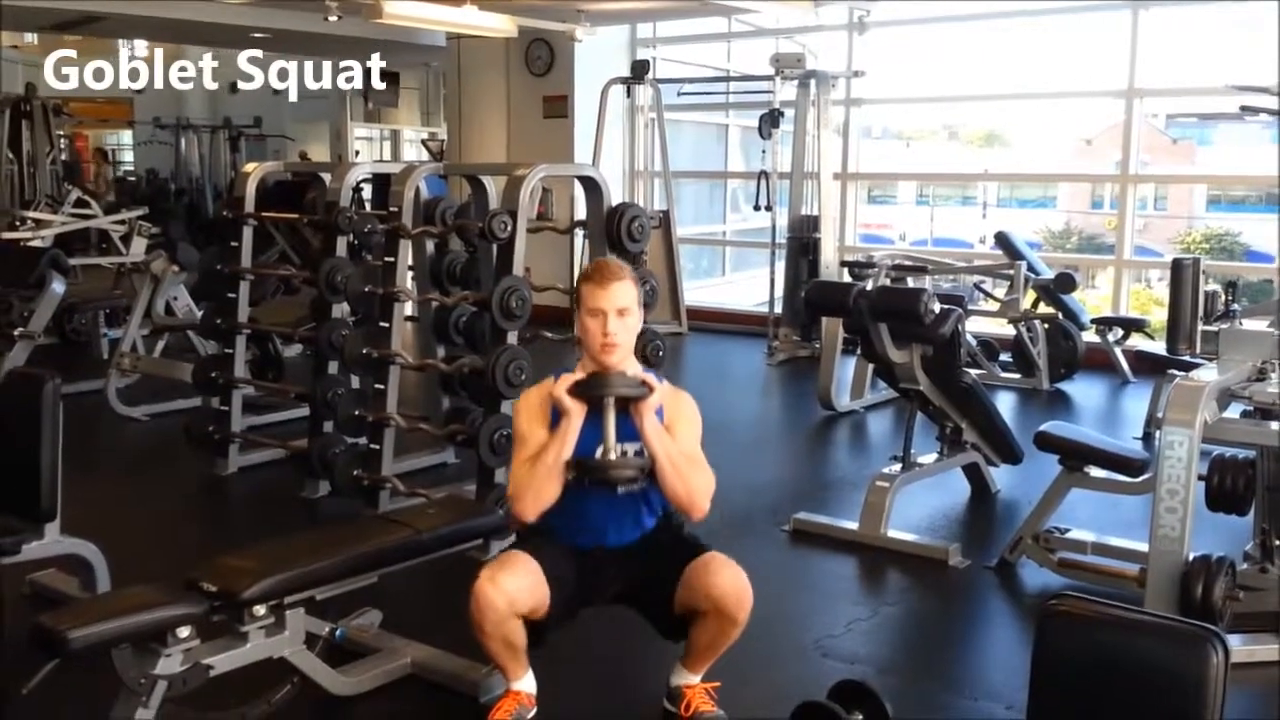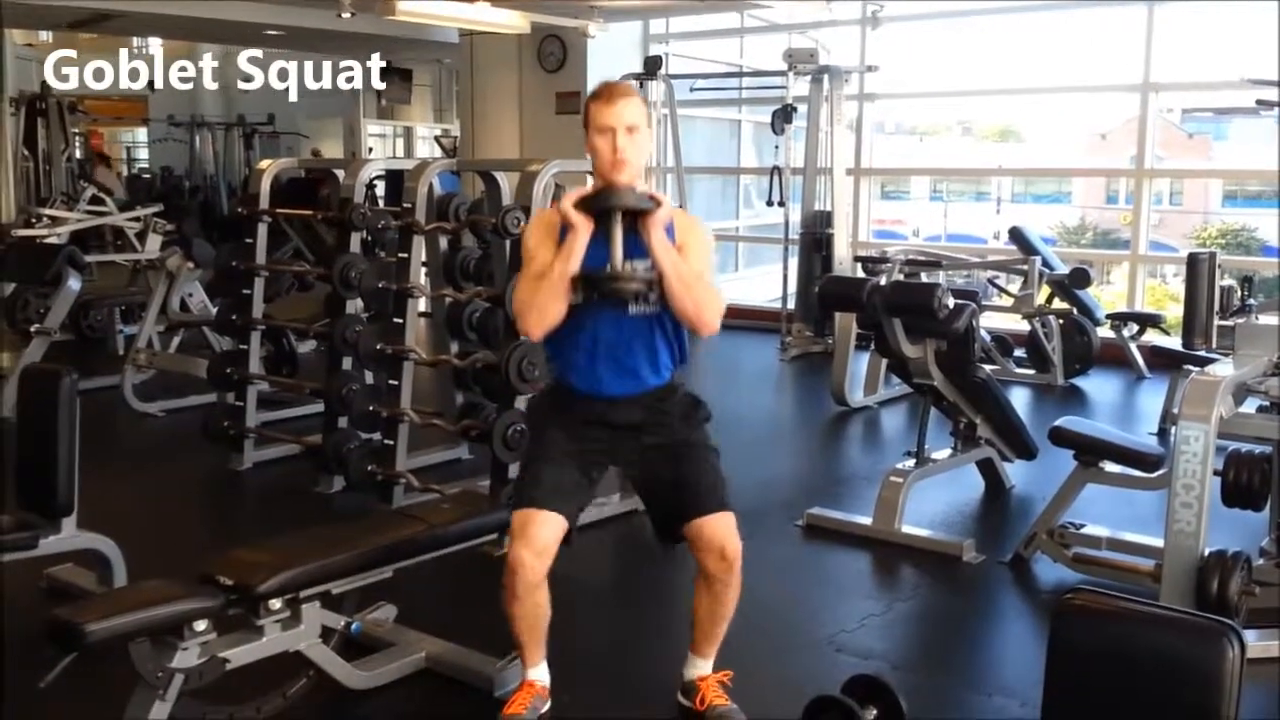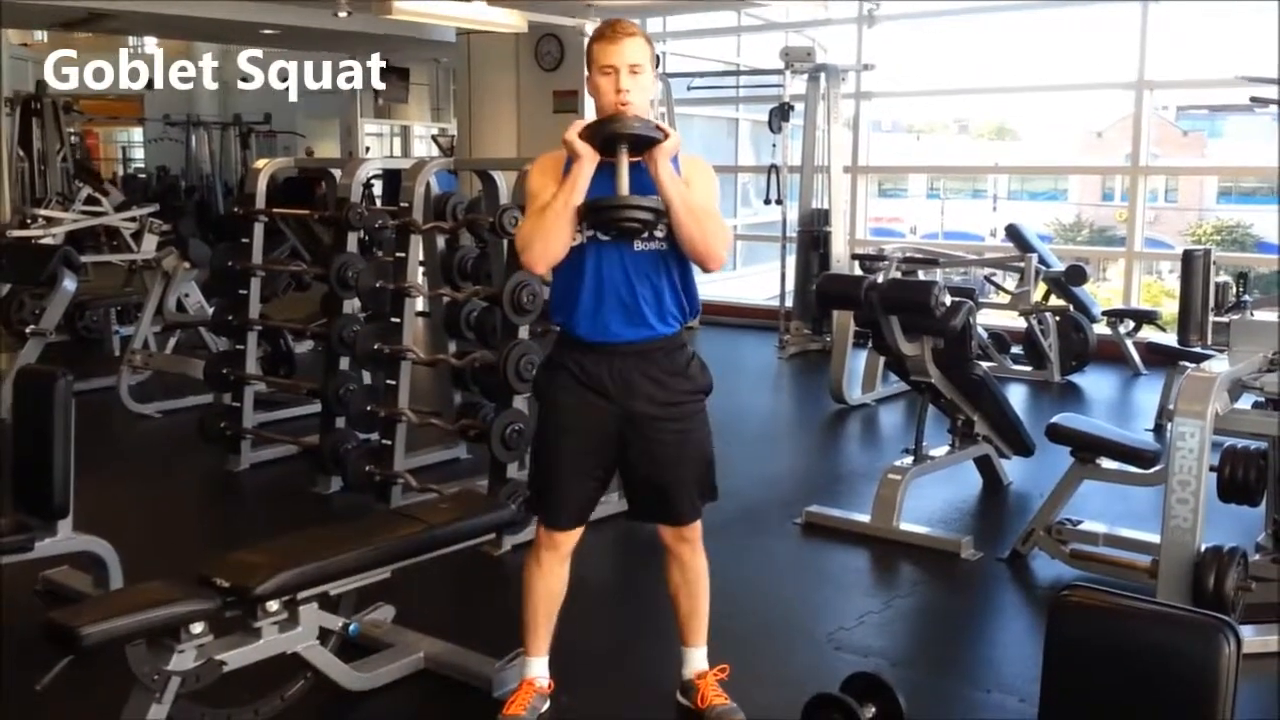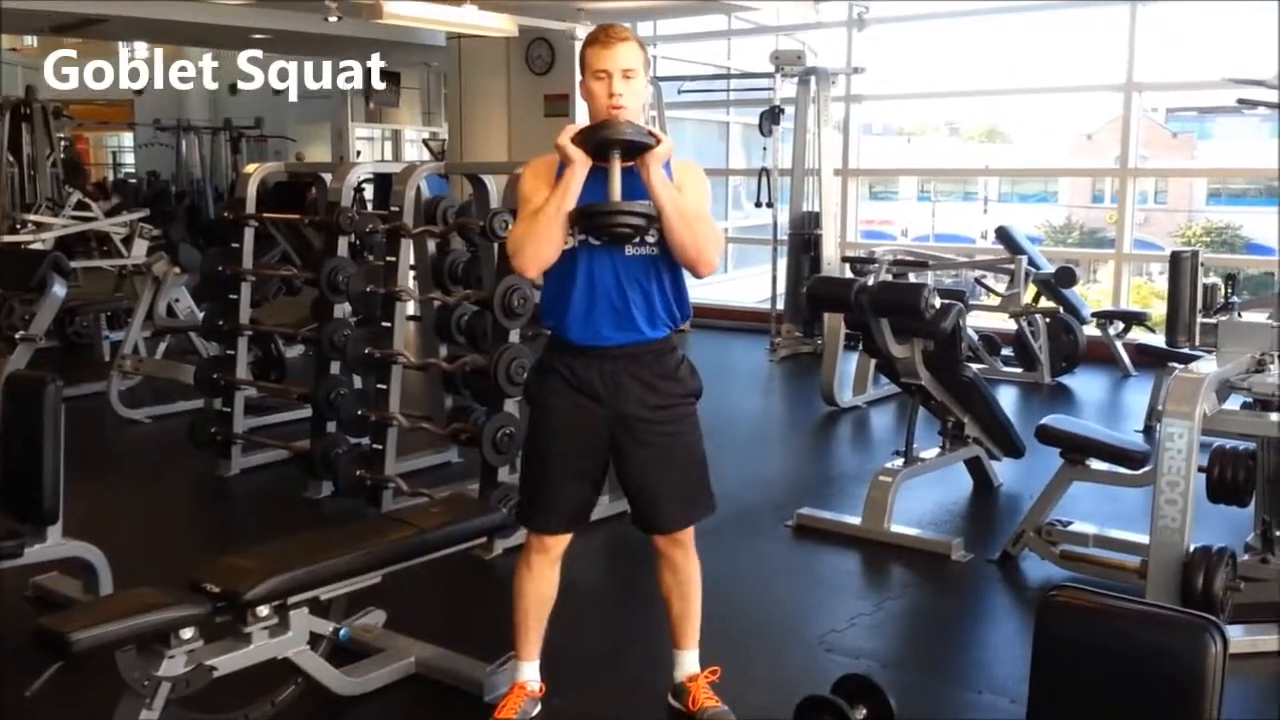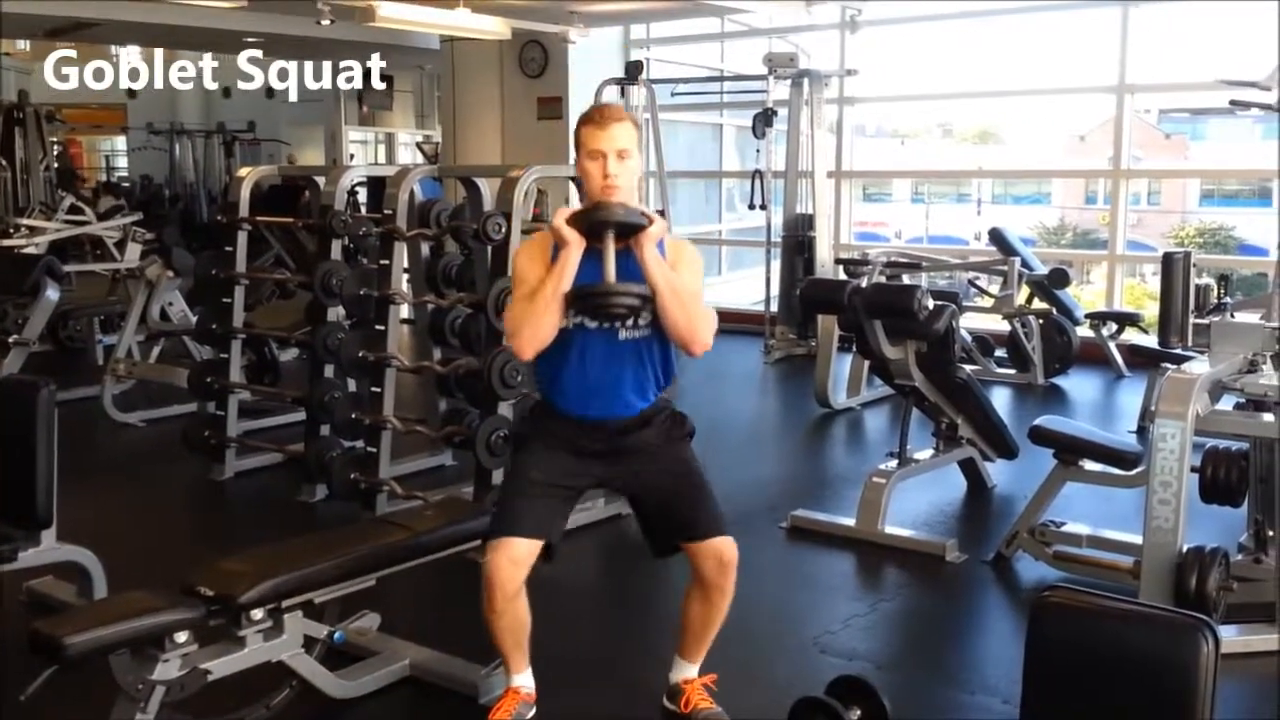
dt=0.4s
person 1, frame 1
left shoulder: (672, 401)
right shoulder: (541, 400)
left elbow: (696, 504)
right elbow: (526, 508)
left wrist: (646, 419)
right wrist: (572, 420)
left hip: (647, 543)
right hip: (564, 545)
left knee: (732, 592)
right knee: (491, 595)
person 1, frame 2
left shoulder: (683, 228)
right shoulder: (551, 226)
left elbow: (706, 322)
right elbow: (532, 324)
left wrist: (654, 238)
right wrist: (580, 235)
left hip: (660, 409)
right hip: (574, 412)
left knee: (721, 549)
right knee: (525, 556)
person 1, frame 3
left shoulder: (689, 166)
right shoulder: (554, 166)
left elbow: (713, 255)
right elbow: (535, 257)
left wrist: (661, 168)
right wrist: (585, 166)
left hip: (663, 368)
right hip: (581, 369)
left knee: (682, 532)
right knee: (555, 535)
person 1, frame 4
left shoulder: (681, 172)
right shoulder: (547, 170)
left elbow: (704, 261)
right elbow: (526, 262)
left wrist: (653, 174)
right wrist: (576, 171)
left hip: (654, 374)
right hip: (572, 374)
left knee: (674, 538)
right knee: (545, 541)
person 1, frame 5
left shoulder: (674, 250)
right shoulder: (541, 249)
left elbow: (698, 339)
right elbow: (524, 344)
left wrist: (647, 252)
right wrist: (572, 250)
left hip: (647, 430)
right hip: (561, 432)
left knee: (719, 558)
right knee: (503, 567)
